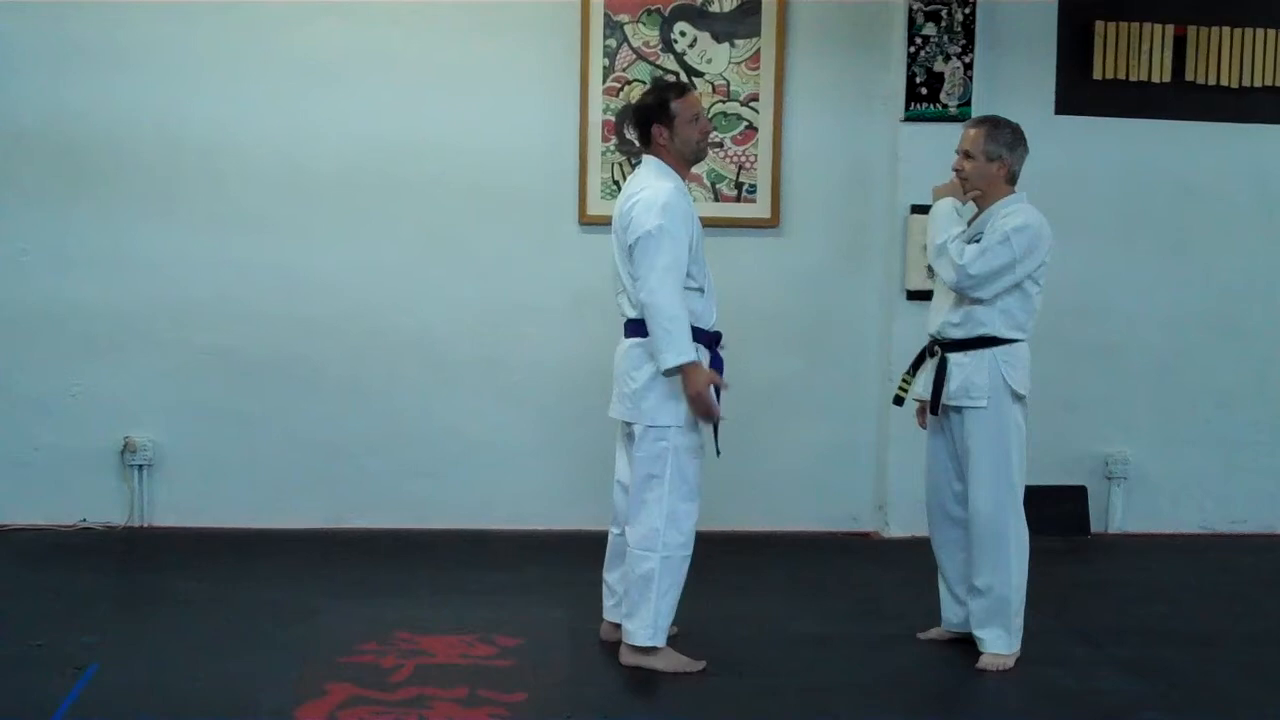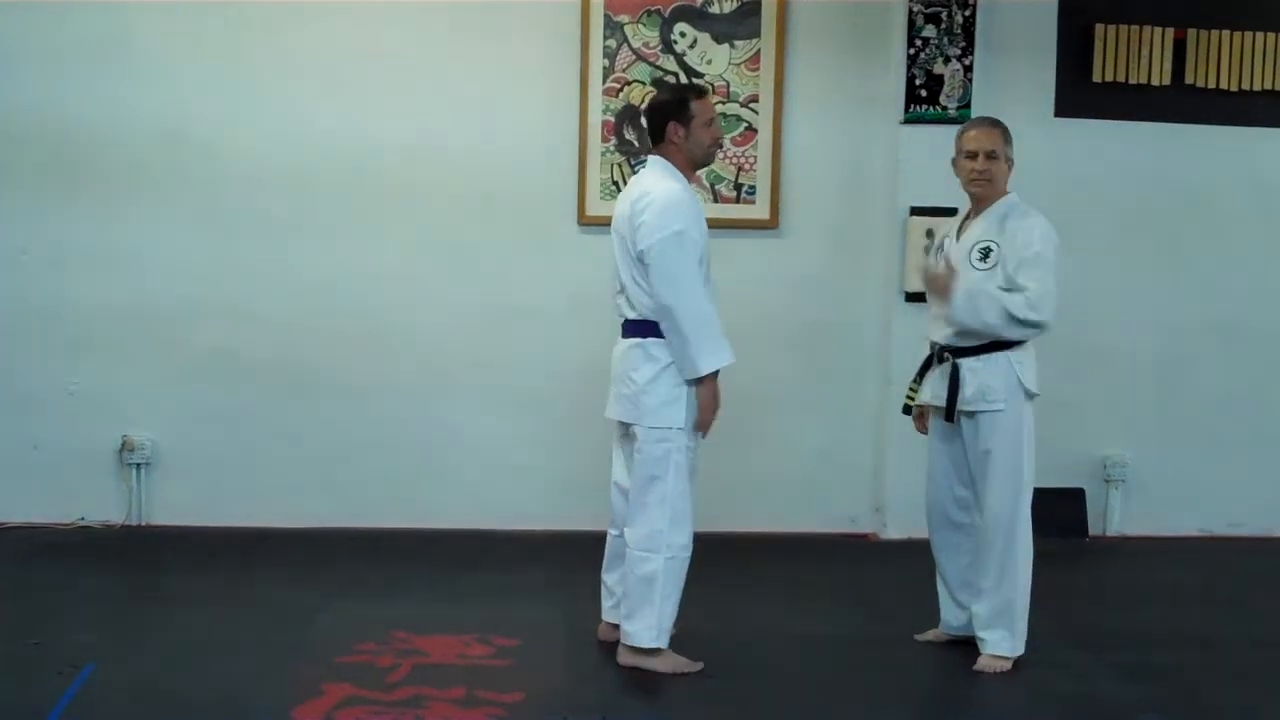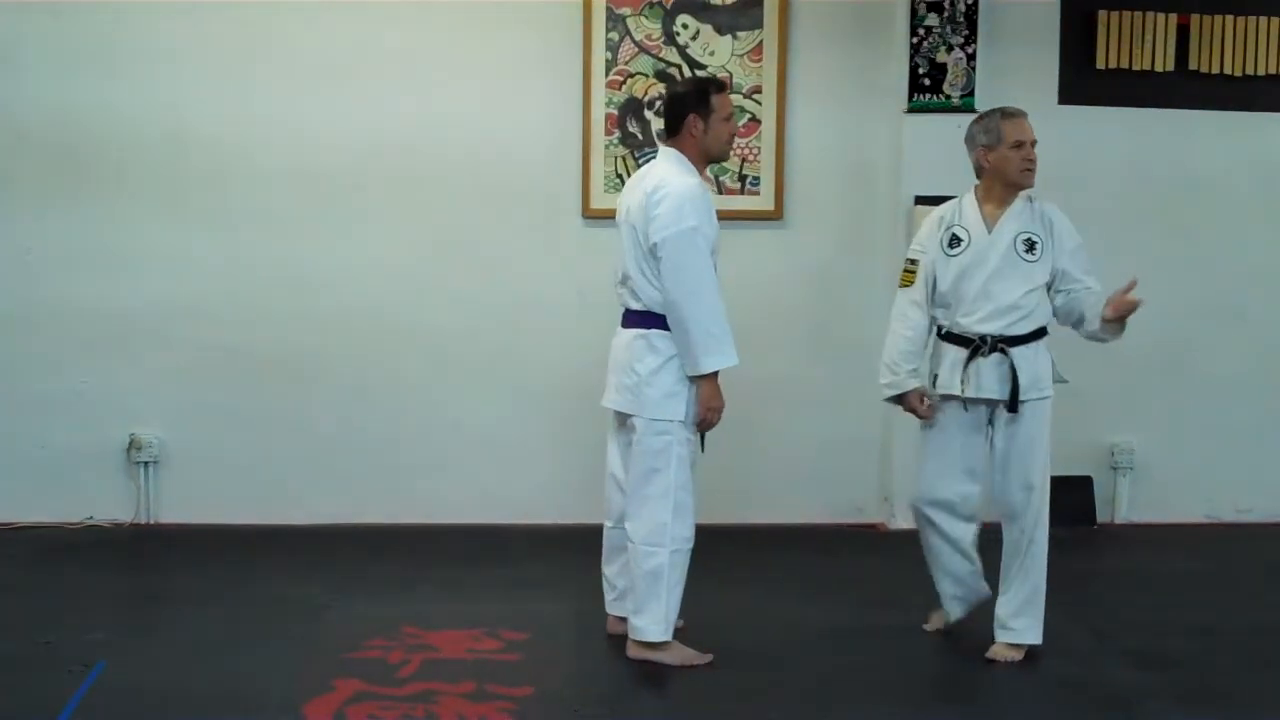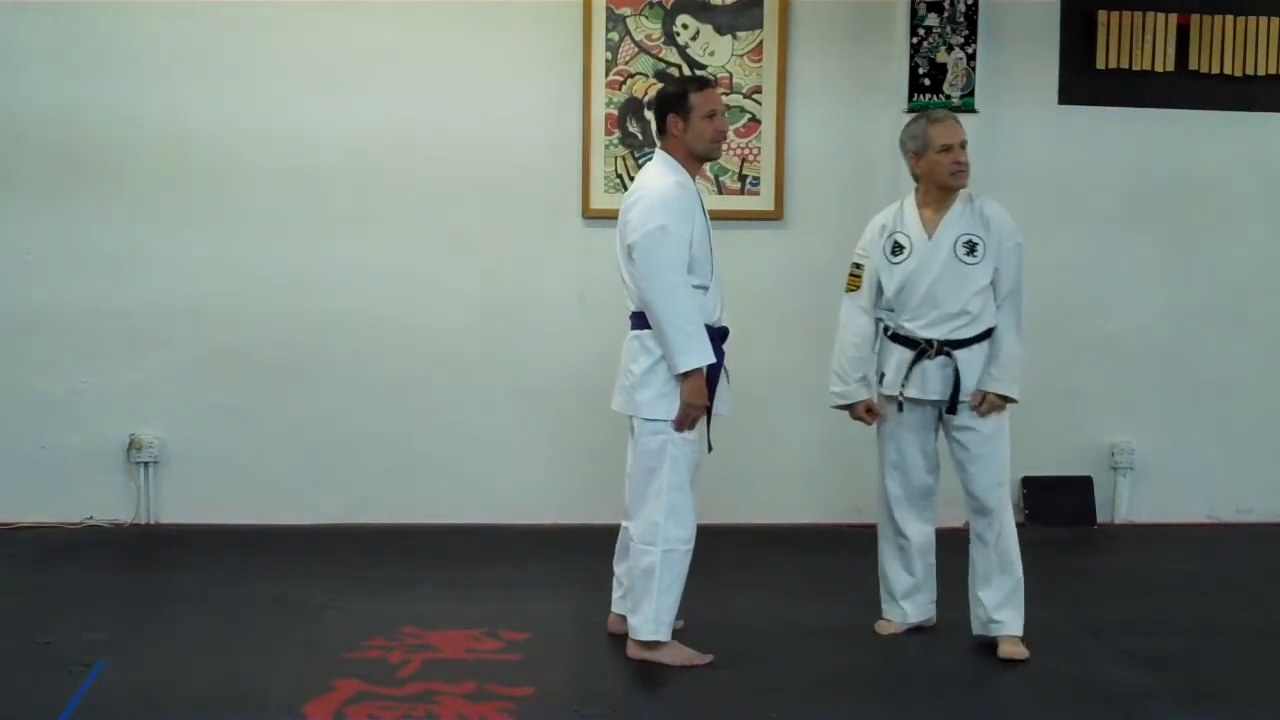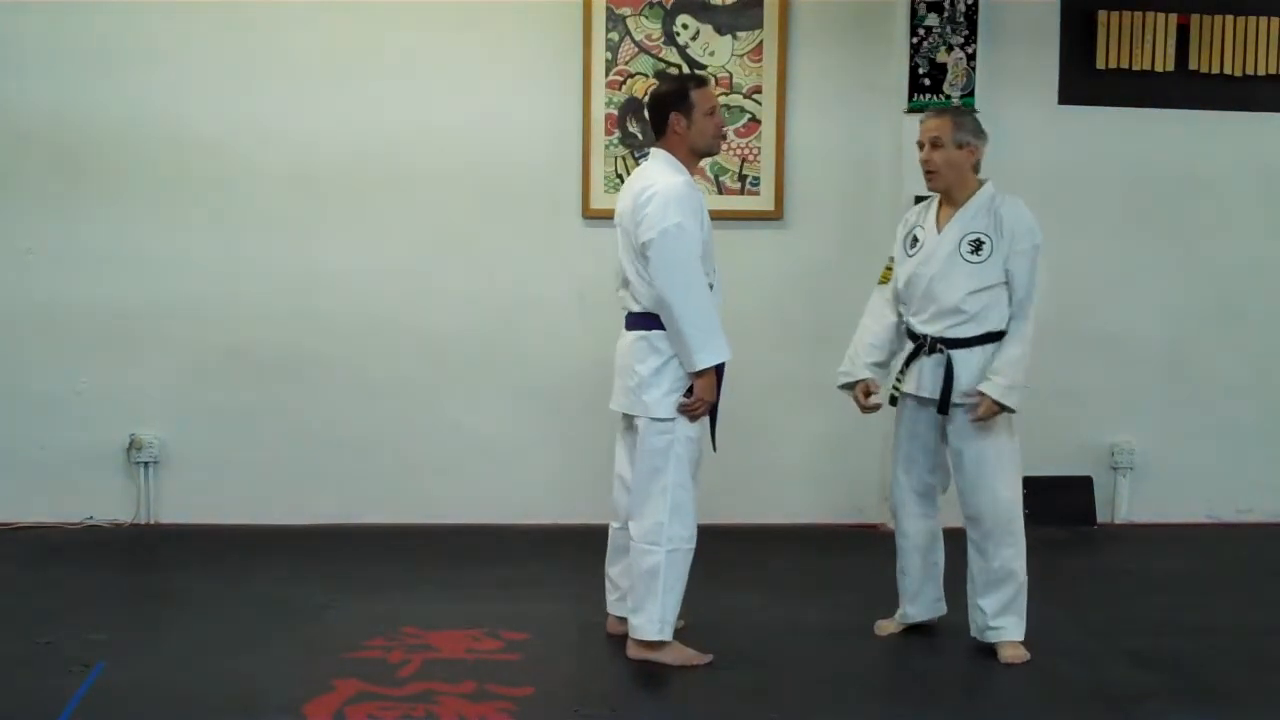
dt=0.7s
person 1, frame 1
left shoulder: (651, 189)
right shoulder: (661, 198)
right elbow: (661, 293)
right wrist: (689, 366)
left hip: (652, 360)
right hip: (663, 365)
left knee: (637, 500)
right knee: (664, 510)
left ankle: (621, 615)
right ankle: (643, 639)
person 1, frame 2
left shoulder: (644, 189)
right shoulder: (670, 198)
right elbow: (682, 297)
right wrist: (707, 377)
left hip: (642, 358)
right hip: (665, 366)
left knee: (635, 501)
right knee: (663, 513)
left ankle: (618, 615)
right ankle: (642, 641)
person 1, frame 3
left shoulder: (647, 180)
right shoulder: (684, 193)
right elbow: (691, 293)
right wrist: (707, 377)
left hip: (639, 347)
right hip: (665, 358)
left knee: (631, 495)
right knee: (663, 505)
left ankle: (624, 608)
right ankle: (649, 634)
person 1, frame 4
left shoulder: (673, 186)
right shoulder: (663, 193)
right elbow: (666, 294)
left wrist: (693, 368)
right wrist: (692, 374)
left hip: (672, 361)
right hip: (670, 365)
left knee: (650, 497)
right knee: (666, 505)
left ankle: (629, 608)
right ankle: (649, 634)
person 1, frame 5
left shoulder: (649, 181)
right shoulder: (673, 191)
right elbow: (681, 290)
right wrist: (705, 368)
left hip: (648, 350)
right hip: (668, 357)
left knee: (637, 493)
right knee: (665, 503)
left ankle: (625, 609)
right ankle: (649, 634)
person 2, frame 1
left shoulder: (1023, 224)
right shoulder: (975, 220)
left elbow: (964, 274)
left wrist: (945, 208)
right wrist: (930, 382)
left hip: (989, 379)
right hip: (951, 375)
left knee: (993, 509)
right knee: (946, 504)
left ankle: (1000, 632)
right ankle: (962, 615)
person 2, frame 2
left shoulder: (1027, 227)
right shoulder: (955, 230)
left elbow: (1034, 311)
left wrist: (957, 295)
right wrist: (923, 389)
left hip: (998, 384)
right hip: (947, 383)
left knee: (1001, 514)
right knee: (947, 509)
left ankle: (1001, 636)
right ankle: (960, 616)
person 2, frame 3
left shoulder: (1049, 222)
right shoulder: (942, 221)
left elbow: (1071, 296)
right elbow: (913, 305)
left wrist: (1106, 312)
right wrist: (904, 378)
left hip: (1022, 375)
right hip: (957, 373)
left knee: (1023, 504)
right knee: (938, 497)
left ankle: (1017, 626)
right ankle: (960, 593)
person 2, frame 4
left shoulder: (993, 221)
right shoulder: (884, 227)
left elbow: (1008, 310)
right elbow: (859, 314)
left wrist: (1001, 382)
right wrist: (852, 387)
left hip: (972, 374)
right hip: (904, 375)
left knee: (989, 498)
right knee: (904, 496)
left ankle: (1003, 622)
right ankle: (909, 606)
person 2, frame 5
left shoulder: (1011, 218)
right shoulder: (915, 222)
left elbow: (1026, 312)
right elbow: (886, 303)
left wrist: (1002, 386)
right wrist: (862, 369)
left hip: (978, 377)
right hip: (919, 374)
left knee: (991, 505)
right knee: (911, 497)
left ankle: (1001, 625)
right ankle: (918, 605)
